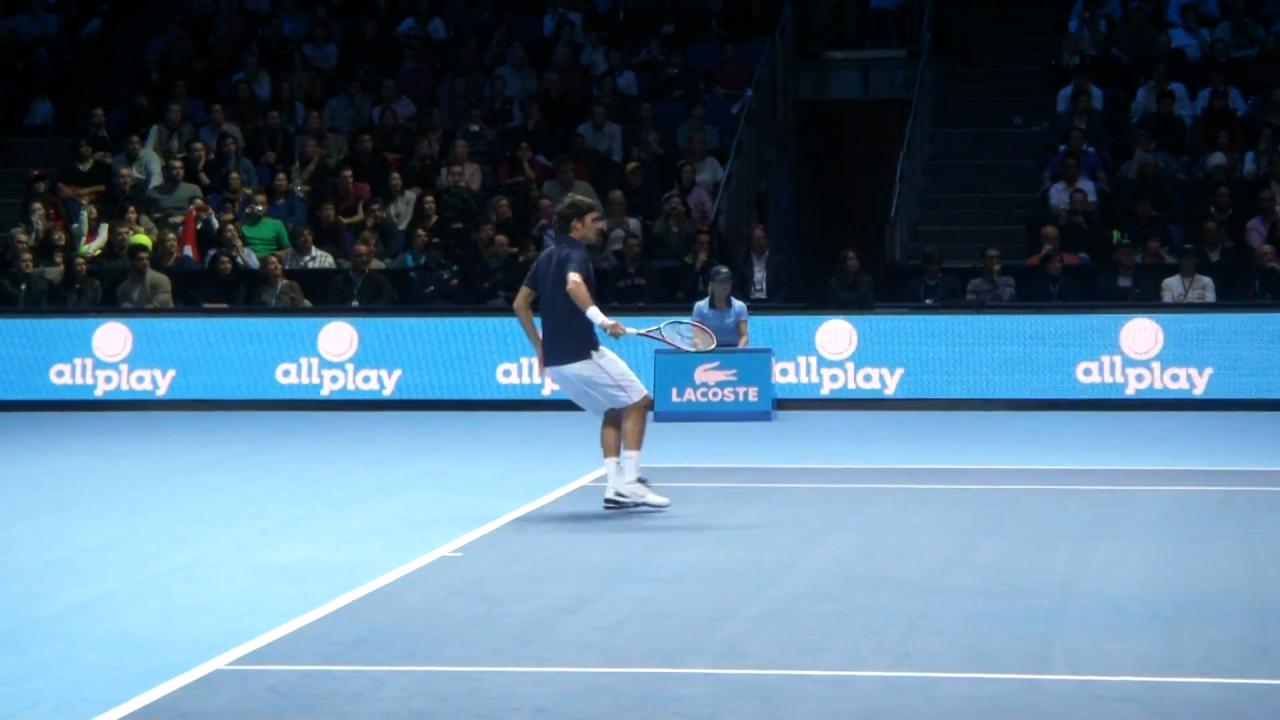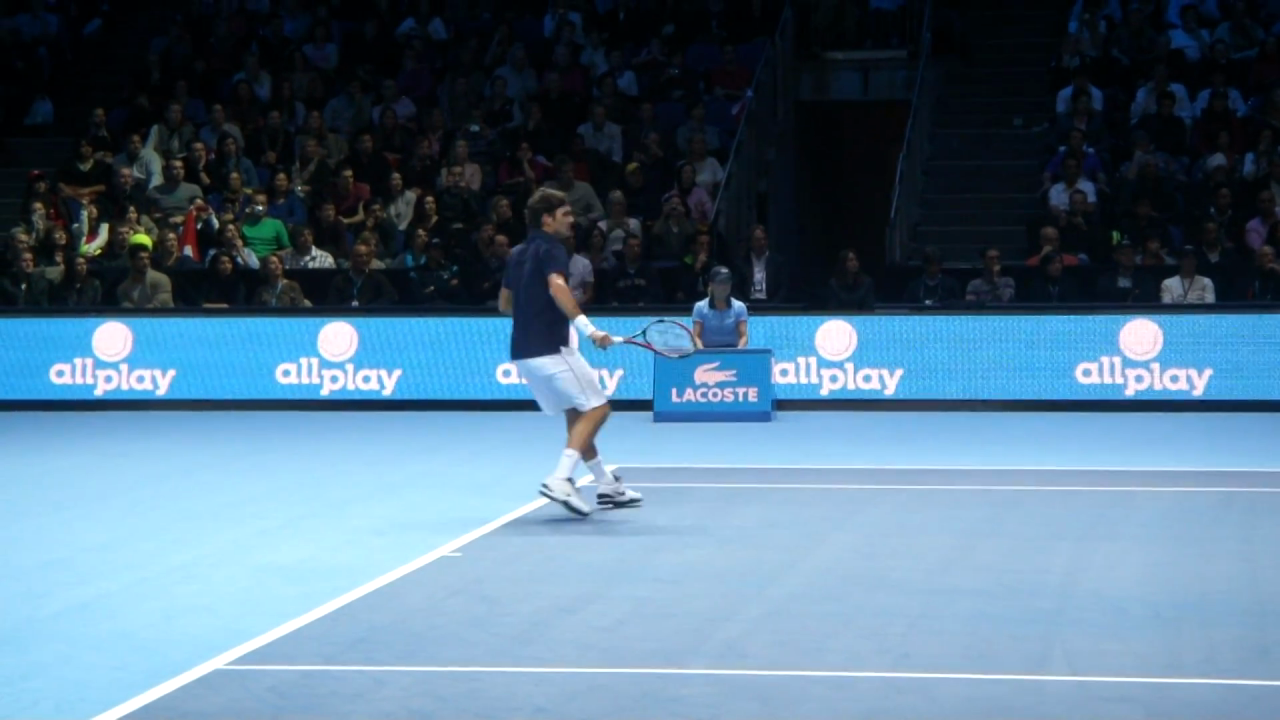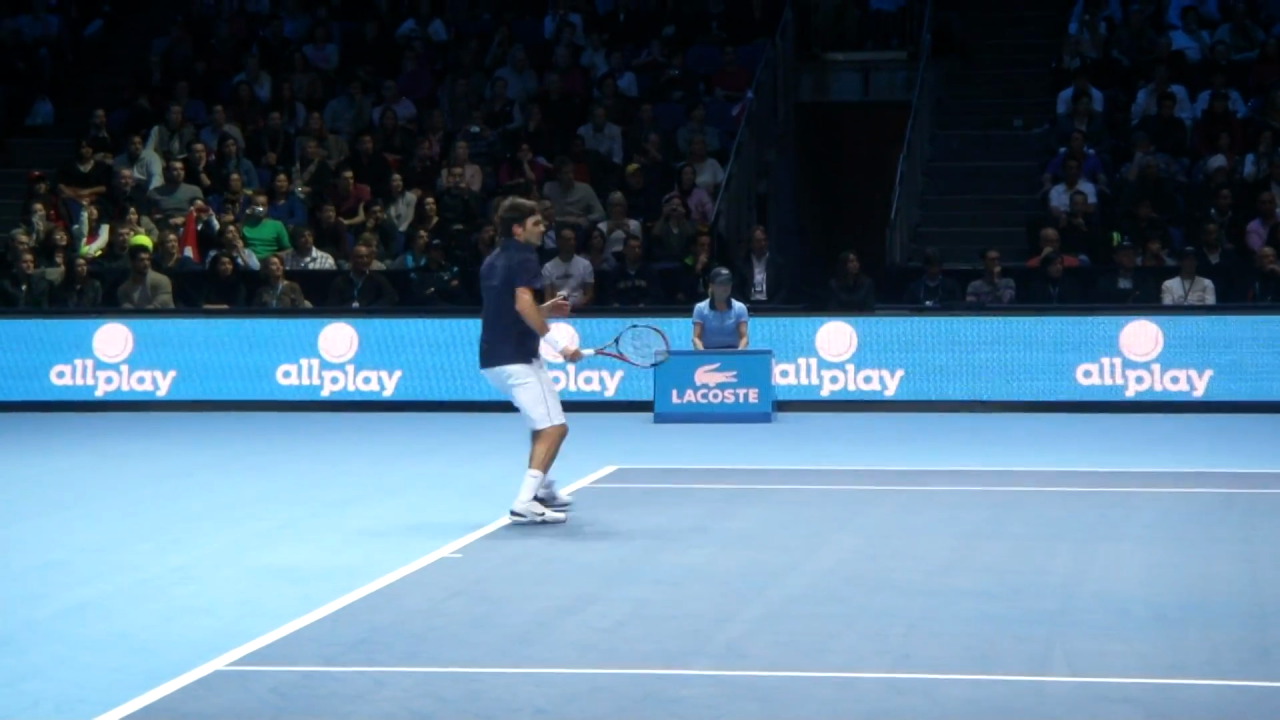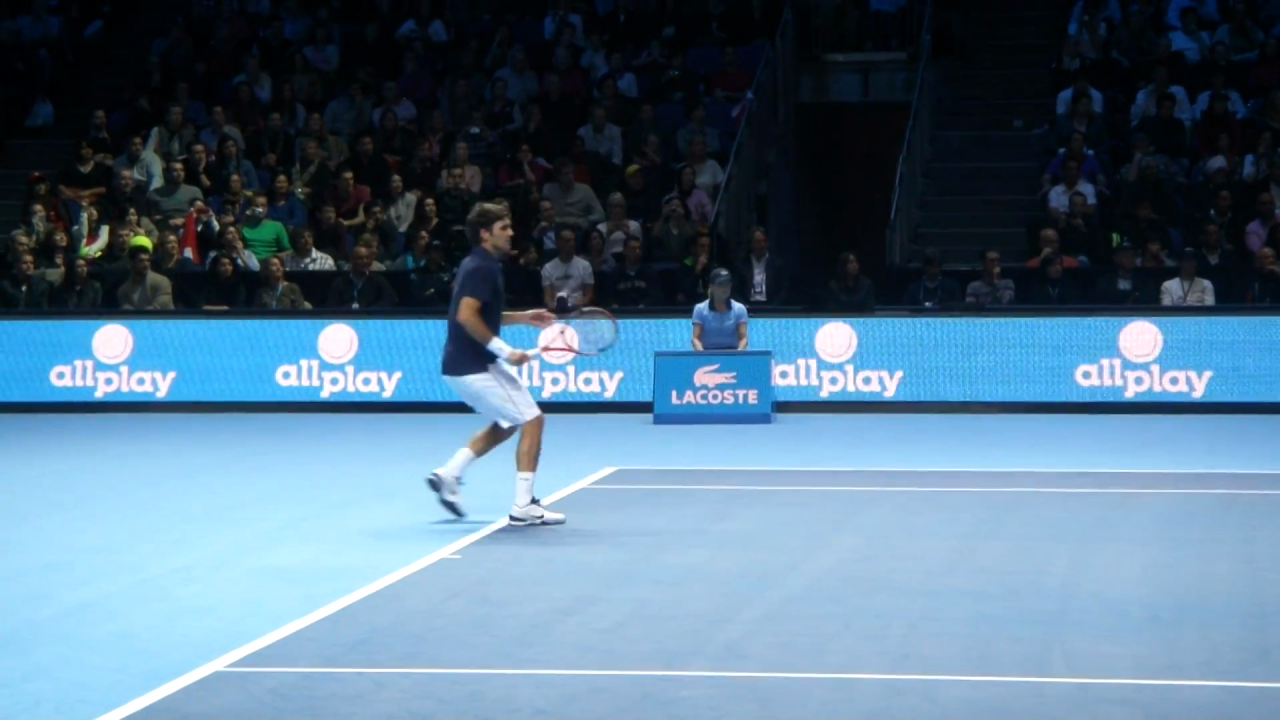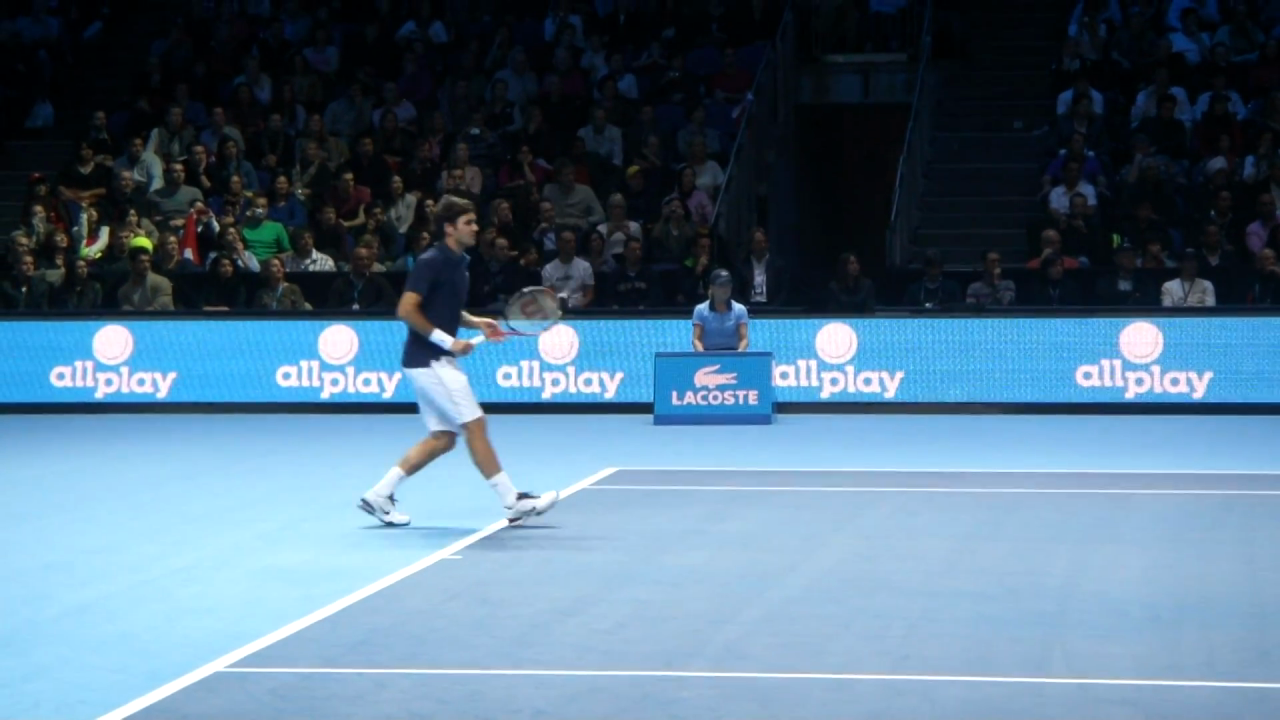
dt=0.1s
person 1, frame 1
left shoulder: (544, 258)
right shoulder: (574, 254)
left elbow: (521, 305)
right elbow: (574, 285)
left wrist: (539, 347)
right wrist: (599, 317)
left hip: (553, 360)
right hip: (582, 354)
left knee: (613, 412)
right knee: (638, 402)
left ankle: (617, 489)
right ankle: (629, 483)
person 1, frame 2
left shoulder: (517, 254)
right shoulder: (551, 249)
left elbow: (504, 305)
right elbow: (557, 288)
right wrist: (586, 327)
left hip: (523, 354)
right hip: (550, 350)
left knee: (577, 411)
right knee: (597, 410)
left ankle: (607, 486)
right ankle: (560, 480)
person 1, frame 3
left shoulder: (493, 261)
right shoulder: (524, 258)
right elbow: (523, 304)
left wrist: (545, 310)
right wrist: (557, 342)
left hip: (492, 361)
right hip: (518, 359)
left knee: (543, 422)
right knee: (555, 429)
left ankle: (543, 488)
right ankle: (525, 502)
person 1, frame 4
left shoulder: (487, 264)
right shoulder: (481, 267)
right elbow: (465, 316)
left wrist: (523, 317)
right wrist: (503, 350)
left hip: (466, 367)
right hip: (474, 367)
left knee: (505, 424)
right knee: (531, 422)
left ankle: (447, 474)
right ankle: (524, 505)
person 1, frame 5
left shoulder: (456, 261)
right shoulder: (431, 261)
right elbow: (405, 310)
left wrist: (478, 323)
right wrist: (445, 340)
left hip: (432, 362)
right hip: (427, 361)
left knee: (443, 437)
right knee: (475, 424)
left ankle: (380, 494)
right ankle: (512, 501)
